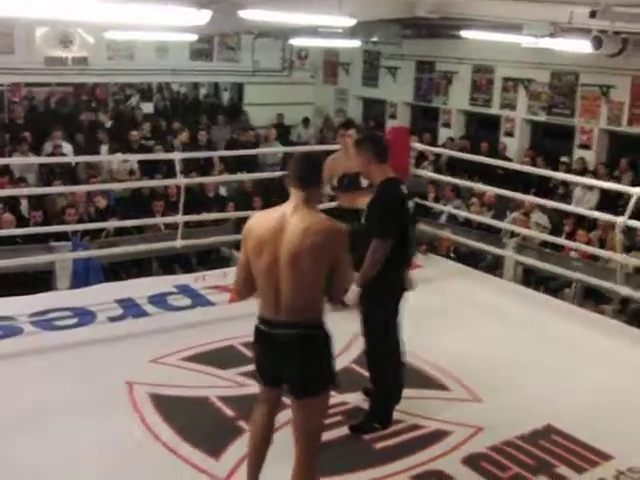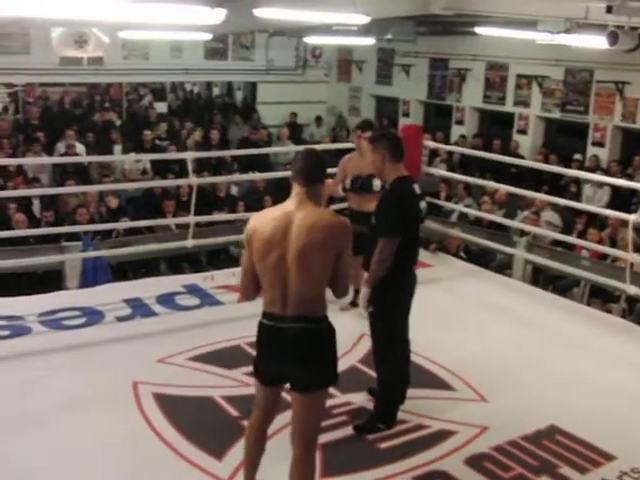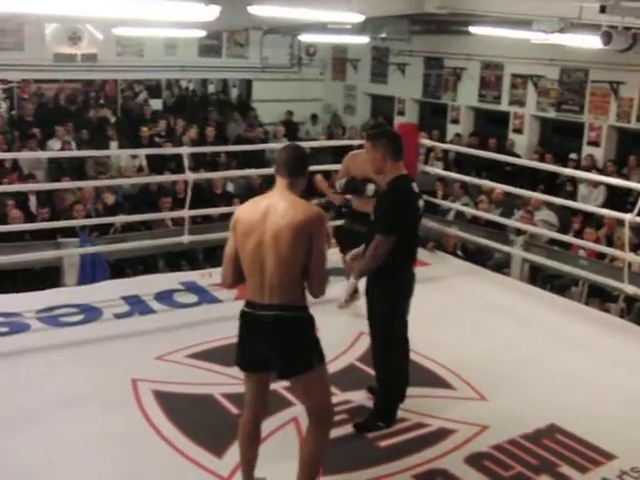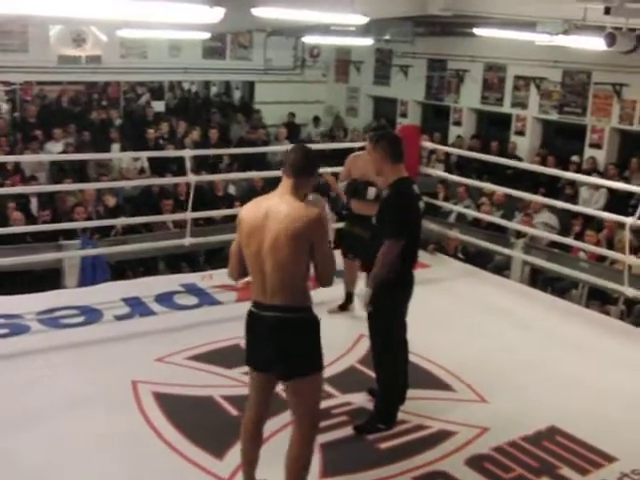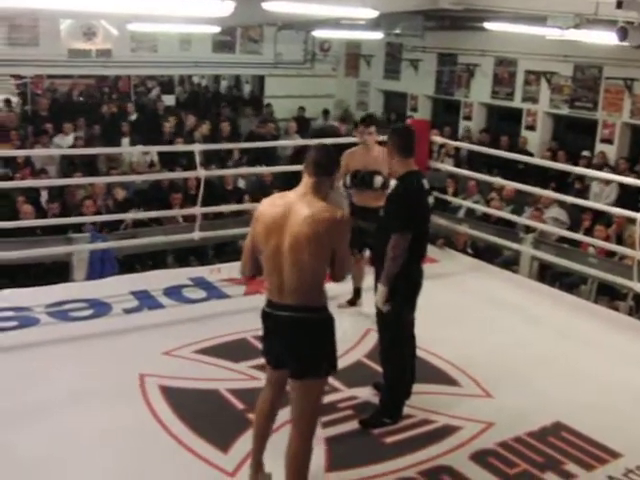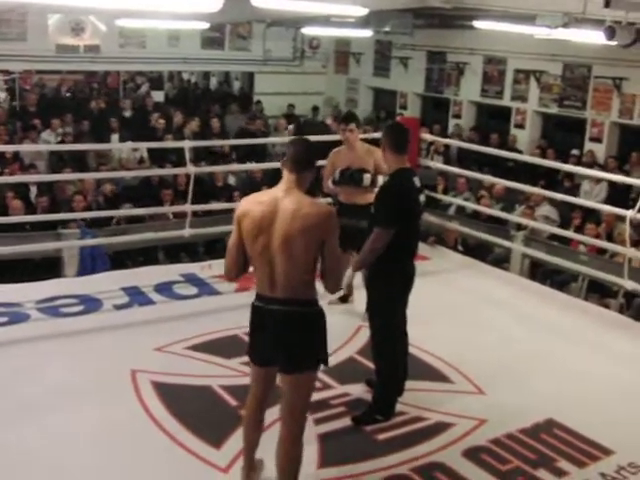
dt=0.3s
person 1, frame 1
left shoulder: (254, 224)
right shoulder: (332, 231)
left elbow: (240, 290)
right elbow: (336, 295)
left hip: (266, 335)
right hip: (307, 340)
left knee: (266, 404)
right knee: (307, 444)
person 1, frame 2
left shoulder: (256, 223)
right shoulder: (337, 226)
left elbow: (247, 290)
right elbow: (341, 290)
left hip: (270, 331)
right hip: (312, 335)
left knee: (261, 412)
right knee: (304, 441)
person 1, frame 3
left shoulder: (243, 212)
right shoulder: (312, 216)
left elbow: (229, 279)
right elbow: (317, 289)
left hip: (251, 320)
right hip: (291, 323)
left knee: (253, 410)
right knee: (321, 417)
person 1, frame 4
left shoulder: (248, 211)
right shoulder: (310, 217)
left elbow: (235, 272)
right elbow: (325, 279)
left hip: (257, 319)
right hip: (295, 324)
left knee: (256, 409)
right knee: (305, 424)
person 1, frame 5
left shoulder: (265, 207)
right shoulder: (333, 218)
left elbow: (248, 271)
right elbow: (339, 274)
left hip: (272, 315)
right hip: (309, 323)
left knee: (272, 390)
right knee: (303, 424)
person 1, frame 6
left shoulder: (246, 206)
right shoulder: (321, 215)
left elbow: (231, 272)
right elbow: (332, 285)
right wrist: (339, 260)
left hip: (262, 313)
right hip: (301, 318)
left knee: (257, 394)
right knee: (293, 418)
person 2, frame 1
left shoulder: (383, 197)
right shoulder: (398, 188)
left elbow: (379, 248)
left wrist: (358, 284)
left hip: (380, 282)
right hip: (393, 277)
left knee: (378, 343)
right knee: (388, 337)
left ankle: (380, 413)
right ankle: (391, 390)
person 2, frame 2
left shoulder: (394, 196)
right shoulder: (411, 187)
left elbow: (386, 249)
left wrist: (367, 286)
left hip: (389, 282)
right hip: (404, 276)
left knee: (385, 345)
right knee: (397, 338)
left ankle: (385, 413)
right ankle: (396, 390)
person 2, frame 3
left shoulder: (393, 194)
right shoulder: (409, 186)
left elbow: (382, 246)
left wrist: (355, 277)
right wrist: (362, 251)
left hip: (387, 280)
right hip: (401, 274)
left knee: (384, 343)
right knee: (396, 337)
left ankle: (385, 411)
right ankle: (396, 389)
person 2, frame 4
left shoulder: (397, 197)
right shoulder: (407, 188)
left elbow: (390, 249)
left wrist: (370, 286)
left hip: (388, 283)
right hip: (399, 279)
left knee: (384, 345)
right knee: (395, 338)
left ankle: (385, 414)
right ankle: (395, 391)
person 2, frame 5
left shoulder: (403, 191)
right shoulder: (419, 182)
left elbow: (398, 244)
left wrist: (383, 284)
left hip: (398, 277)
right hip: (410, 273)
left knee: (392, 339)
right knee: (403, 333)
left ankle: (391, 408)
right ankle: (401, 385)
person 2, frame 6
left shoulder: (393, 188)
right shoulder: (413, 181)
left elbow: (379, 239)
left wrist: (352, 269)
left hip: (387, 273)
right hip: (403, 267)
left knee: (384, 336)
right knee: (396, 330)
left ankle: (383, 405)
right ankle: (394, 383)
person 3, frame 1
right shoulder: (332, 161)
right elbow: (324, 187)
left wrist: (365, 182)
right wrist: (333, 187)
right hip: (343, 213)
left knee: (366, 257)
person 3, frame 2
right shoulder: (346, 161)
right elbow: (335, 189)
left wrist: (378, 185)
right wrist: (346, 186)
left hip: (376, 217)
right hip: (354, 215)
right knee: (355, 259)
right ankle: (356, 296)
person 3, frame 3
right shoulder: (352, 157)
right elbow: (339, 183)
left wrist: (375, 191)
right hip: (353, 214)
right knee: (347, 255)
right ankle: (353, 291)
person 3, frame 4
right shoulder: (353, 159)
right elbow: (340, 184)
left wrist: (376, 195)
right wrist: (346, 189)
left hip: (375, 221)
right hip: (353, 217)
left knee: (373, 267)
right knee: (350, 262)
right ankle: (347, 300)
person 3, frame 5
left shoulder: (386, 156)
right shoulder: (349, 155)
left wrist: (383, 183)
right wrist: (350, 183)
left hip: (379, 213)
right hip: (356, 211)
right knee: (356, 256)
right ankle: (356, 295)
person 3, frame 6
left shoulder: (372, 153)
right shoulder: (335, 155)
right elbow: (326, 186)
left wrist: (370, 180)
right wrist: (337, 180)
left hip: (367, 211)
right hip: (344, 210)
right knee: (346, 254)
right ankle: (347, 292)
